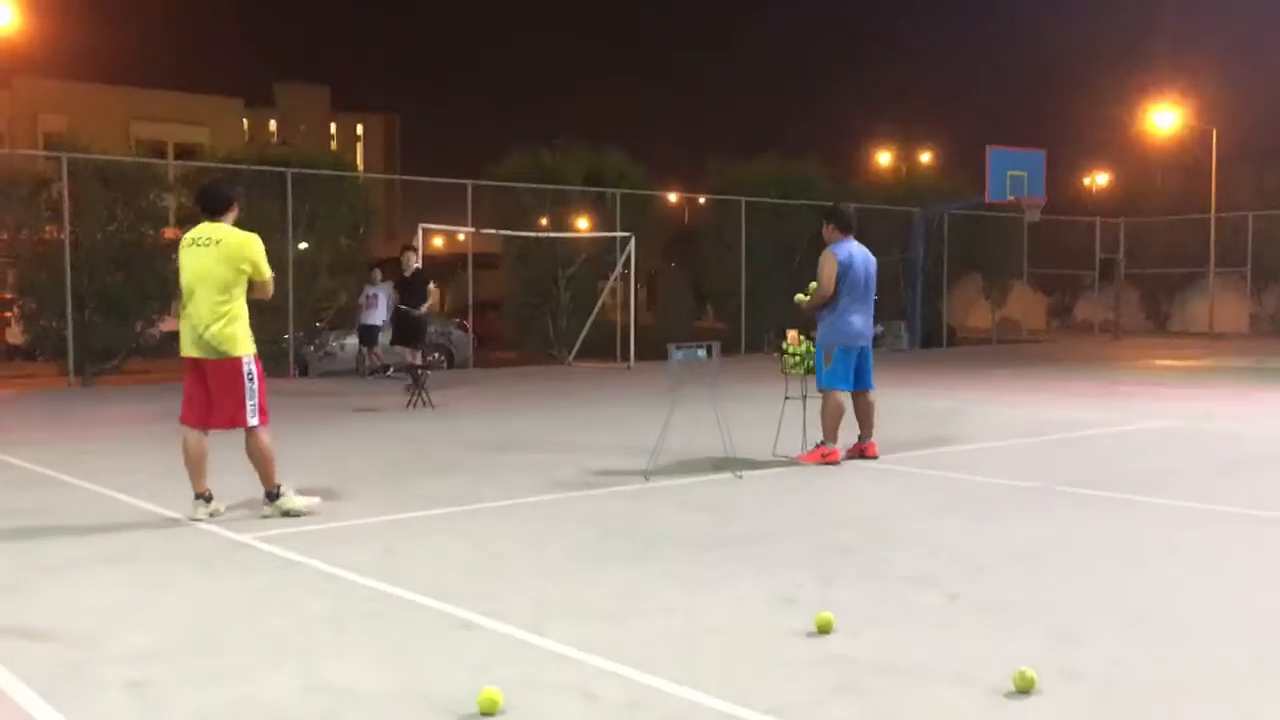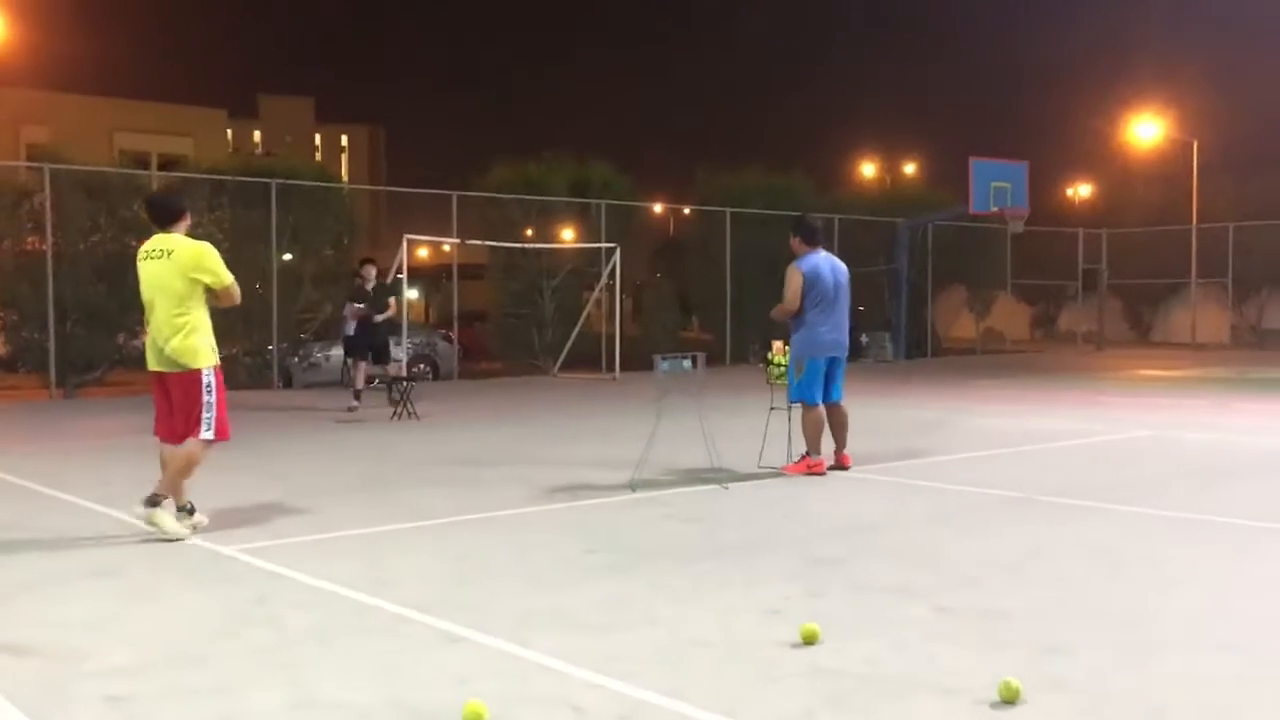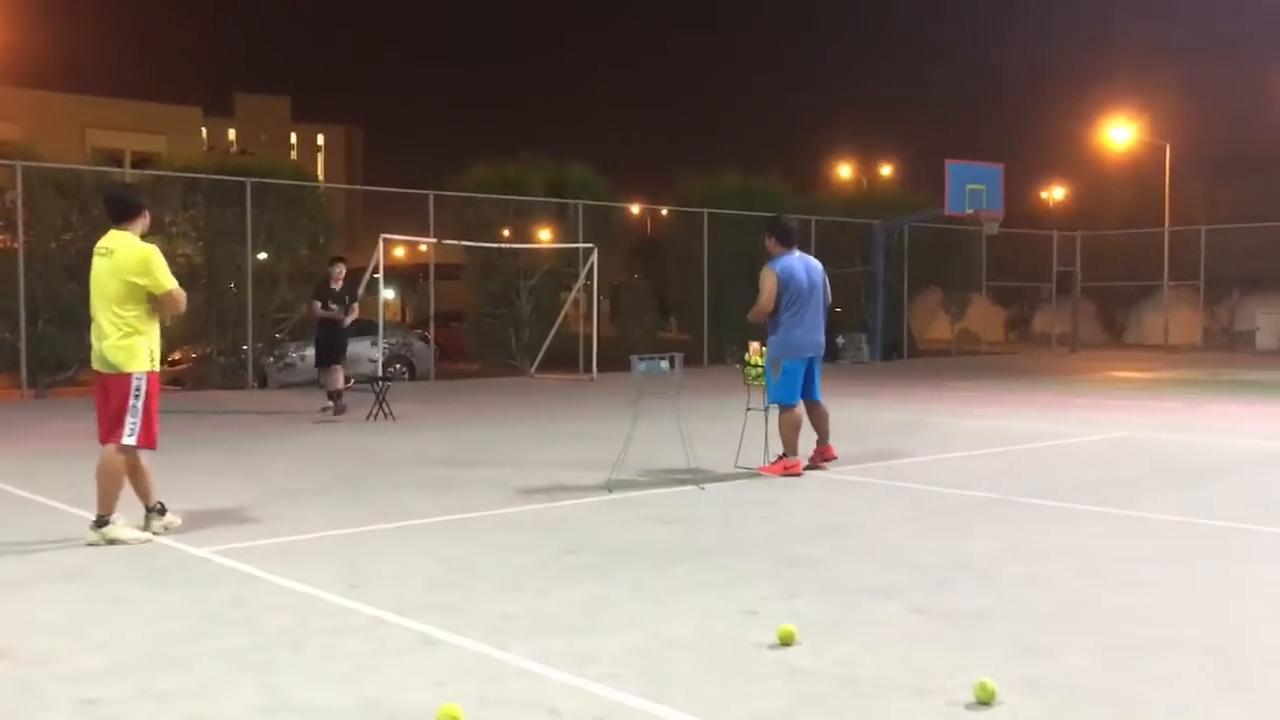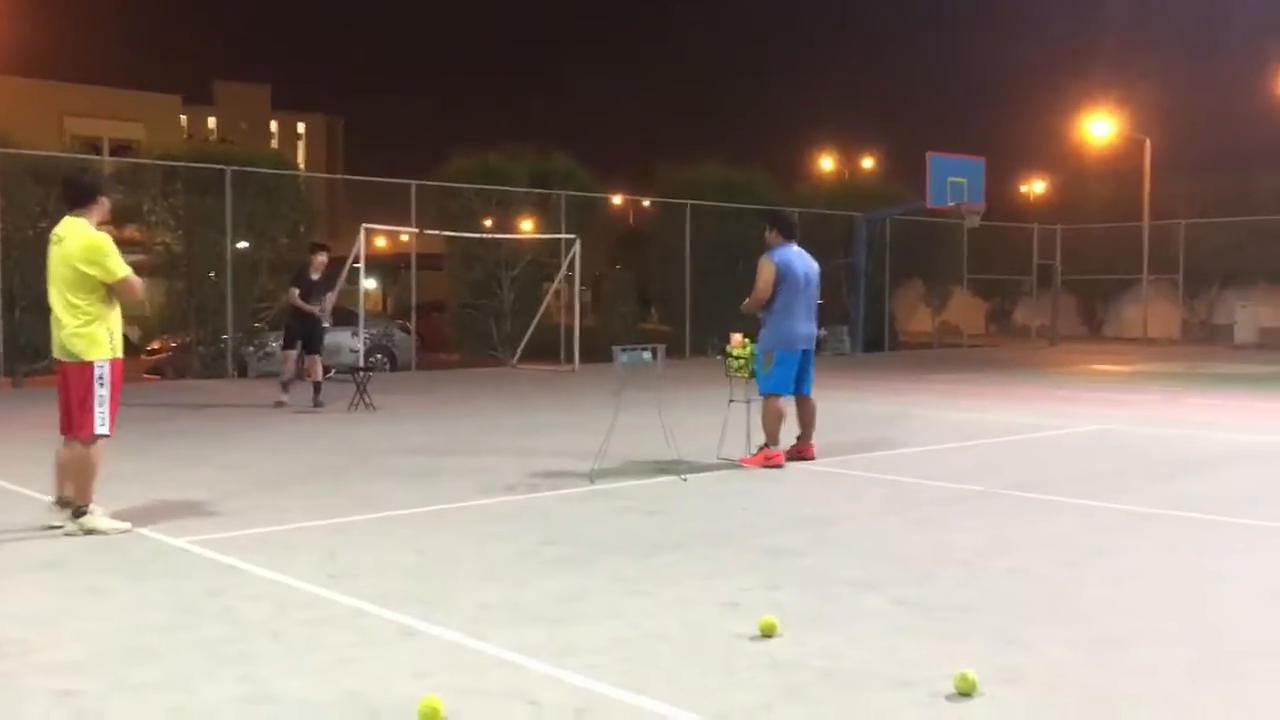
dt=0.4s
person 1, frame 1
left shoulder: (187, 242)
right shoulder: (245, 241)
right elbow: (265, 290)
left wrist: (232, 285)
left hip: (193, 345)
right hip: (231, 345)
left knee: (194, 424)
right knee: (254, 423)
left ankle: (201, 499)
right ankle: (275, 495)
person 1, frame 2
left shoulder: (144, 253)
right shoulder: (198, 251)
right elbow: (233, 297)
left wrist: (197, 294)
left hip: (158, 357)
right hip: (193, 356)
left knee: (170, 437)
right knee: (202, 436)
left ankle: (183, 510)
right ankle: (158, 502)
person 1, frame 3
left shoulder: (103, 248)
right shoulder: (143, 253)
right elbow: (177, 304)
left wrist: (150, 298)
right wrist: (159, 298)
left hip: (107, 356)
right hip: (132, 359)
left knee: (123, 441)
right knee: (122, 442)
left ankle: (155, 510)
right ankle: (104, 522)
person 1, frame 4
left shoulder: (61, 234)
right shoulder: (94, 241)
right elbow: (134, 291)
left wrist: (111, 281)
right wrist: (127, 277)
left hip: (69, 344)
right hip: (94, 347)
left knee: (75, 433)
right knee: (90, 433)
left ankle: (63, 504)
right ankle: (82, 512)
person 2, frame 1
left shoulder: (832, 254)
right shoulder: (867, 255)
left elbow: (826, 291)
left wrist: (808, 304)
left hip: (836, 332)
right hip: (862, 330)
left knee: (832, 389)
right knee: (861, 389)
left ankle: (829, 448)
right ankle: (866, 443)
person 2, frame 2
left shoulder: (799, 268)
right shoulder: (839, 265)
left elbow: (790, 306)
left wrist: (774, 314)
left hip: (810, 344)
right hip: (837, 342)
left knee: (810, 402)
right knee: (833, 400)
left ankle: (814, 459)
right ankle: (841, 454)
person 2, frame 3
left shoulder: (773, 269)
right shoulder: (816, 264)
left elbow: (764, 308)
right elbow: (827, 300)
left wrist: (751, 317)
left hip: (786, 345)
right hip: (814, 342)
left knee: (787, 403)
right knee: (812, 398)
left ankle: (790, 460)
right ankle: (824, 447)
person 2, frame 4
left shoulder: (771, 259)
right shoulder: (810, 261)
left elbow: (761, 295)
left wrist: (746, 308)
left hip: (779, 336)
right hip: (806, 335)
left knee: (772, 393)
right knee: (803, 392)
left ankle: (772, 450)
right ankle: (805, 445)
